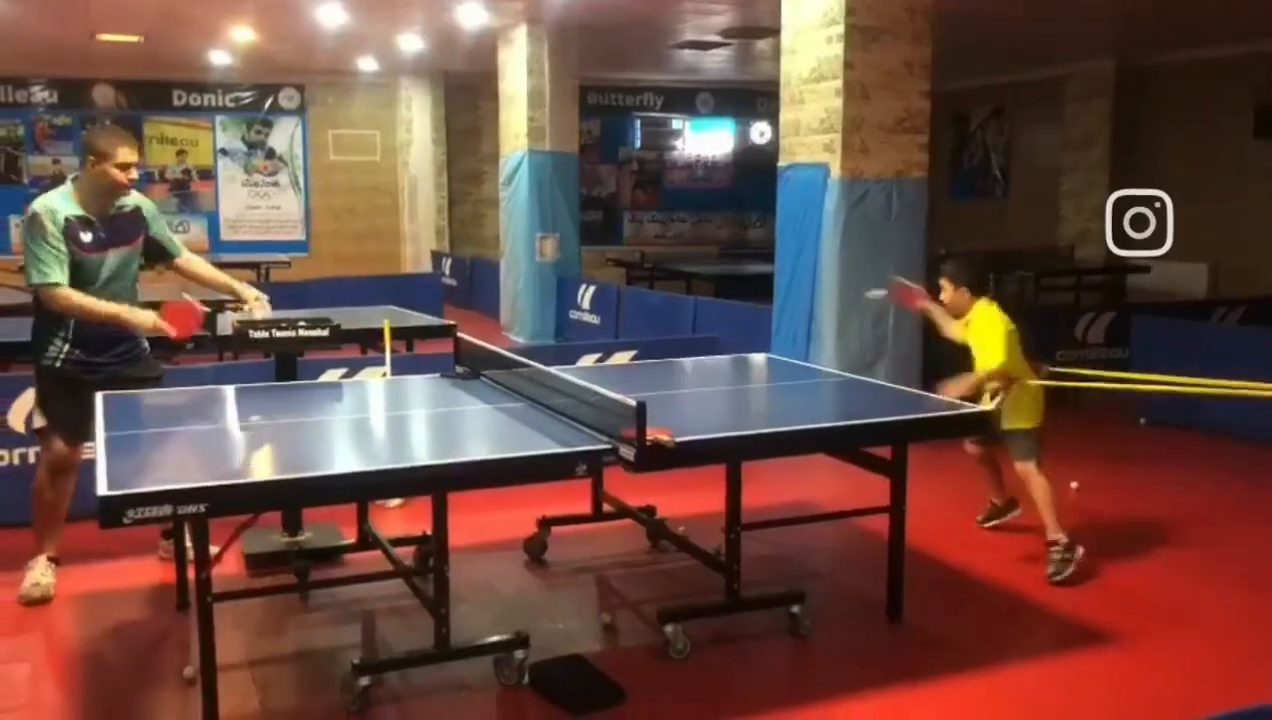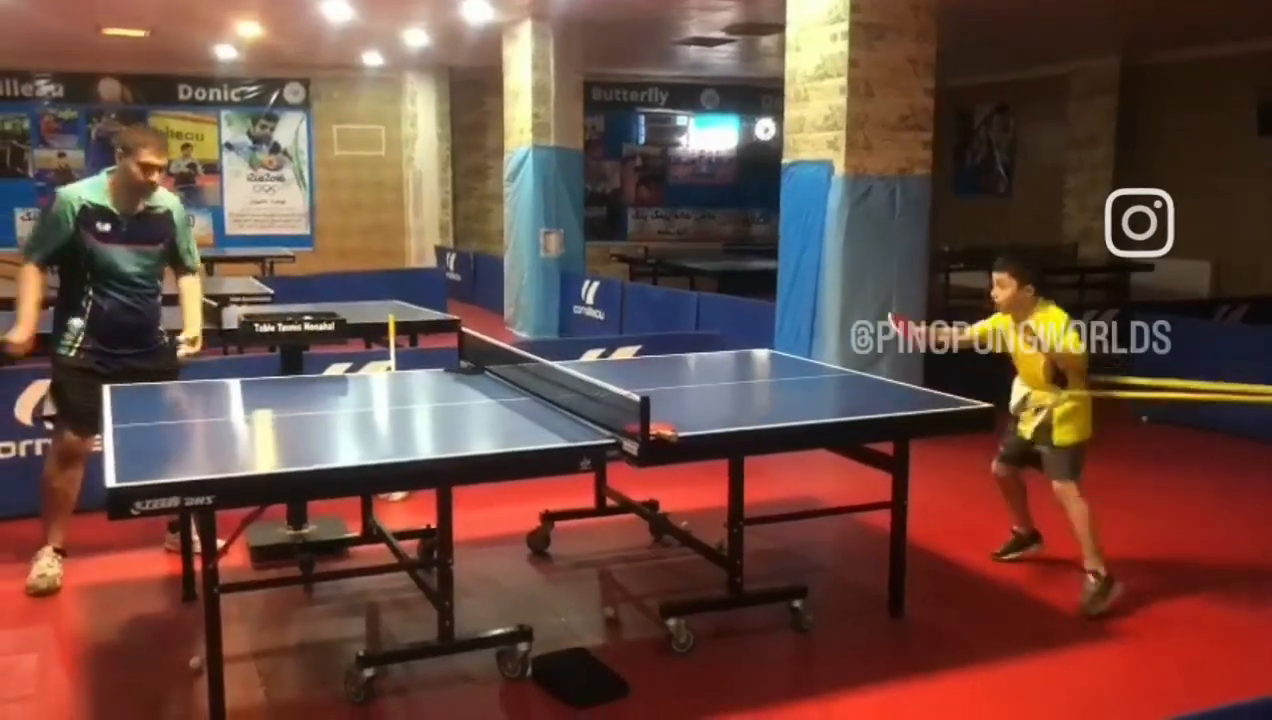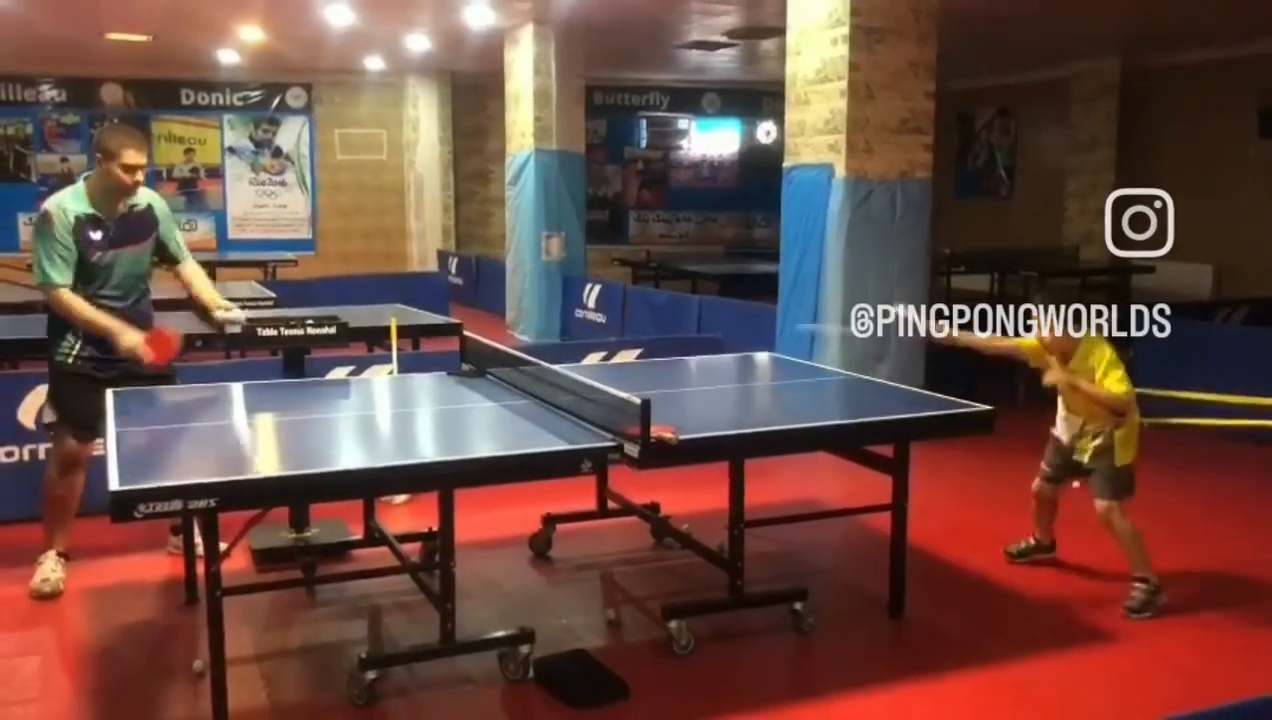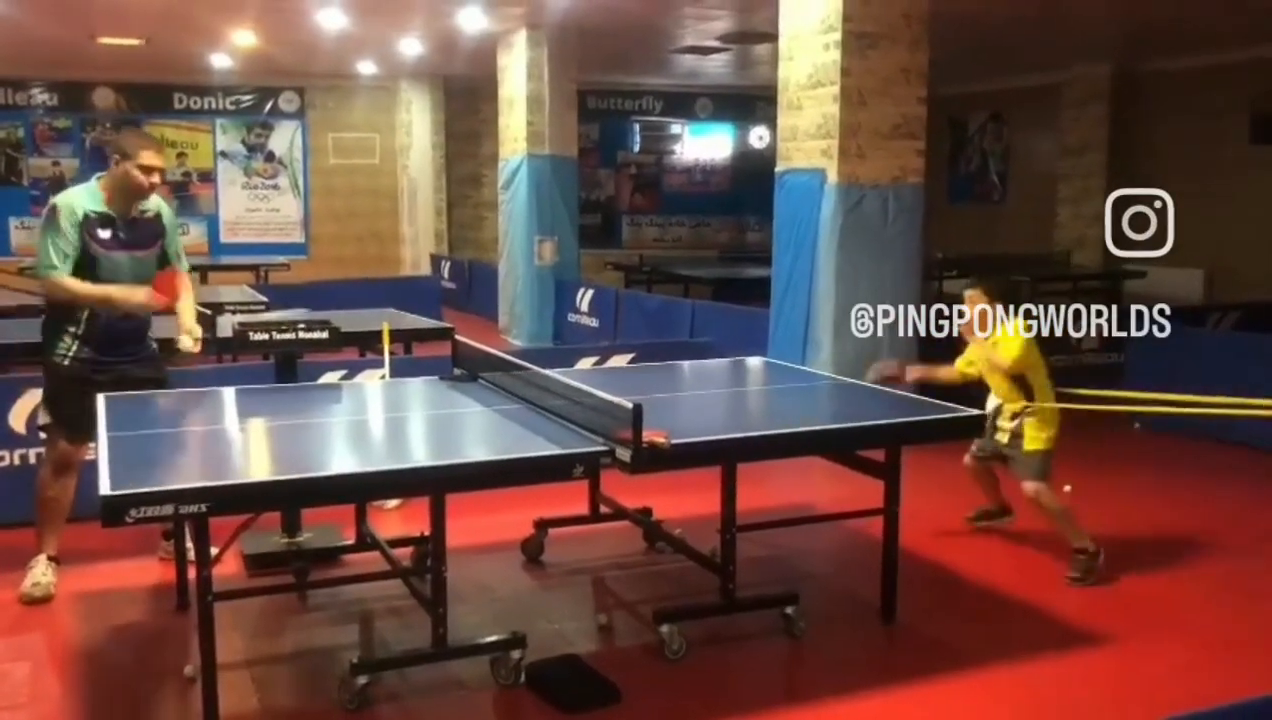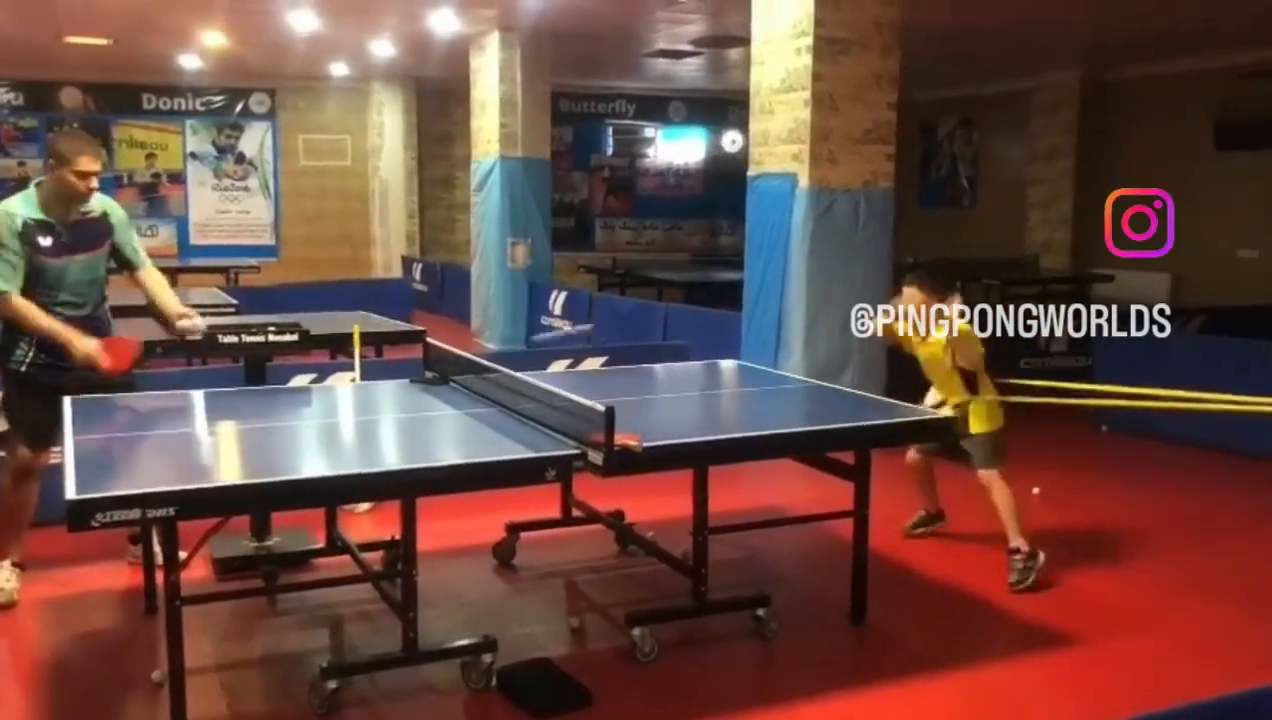
dt=0.5s
person 1, frame 1
left shoulder: (137, 208)
right shoulder: (48, 215)
left elbow: (179, 257)
right elbow: (51, 293)
left wrist: (237, 288)
right wrist: (126, 315)
left hip: (130, 353)
right hip: (70, 356)
right knee: (59, 455)
left ankle: (171, 535)
right ankle: (44, 557)
person 1, frame 2
left shoulder: (170, 209)
right shoulder: (73, 201)
left elbow: (187, 270)
left wrist: (192, 323)
left hip: (147, 346)
right hip: (84, 348)
right knee: (70, 445)
left ankle: (179, 527)
right ankle: (52, 548)
person 1, frame 3
left shoulder: (150, 204)
right shoulder: (59, 213)
left elbow: (181, 259)
right elbow: (57, 292)
left wrist: (214, 301)
right wrist: (116, 331)
left hip: (145, 348)
right hip: (87, 352)
right knee: (70, 449)
left ankle: (182, 531)
right ankle: (54, 552)
person 1, frame 4
left shoulder: (159, 212)
right shoulder: (69, 209)
left elbow: (177, 271)
right elbow: (55, 283)
left wrist: (186, 320)
right wrist: (119, 295)
left hip: (138, 352)
right hip: (78, 355)
right knee: (64, 451)
left ankle: (174, 535)
right ankle: (46, 556)
person 1, frame 5
left shoulder: (106, 211)
left elbow: (141, 265)
left wrist: (174, 309)
right wrist: (70, 339)
left hip: (103, 356)
left ankle: (142, 537)
person 2, frame 1
left shoulder: (991, 318)
right shoulder: (972, 316)
left elbow: (999, 367)
right elbow: (956, 334)
left wrist: (965, 384)
right wrist: (928, 307)
left hip: (1017, 398)
right hip: (995, 396)
left knee: (1026, 468)
right knee: (977, 448)
left ankle: (1061, 543)
right ankle: (1003, 503)
person 2, frame 2
left shoulder: (1054, 320)
right shoulder: (1002, 322)
left elbow: (1078, 364)
right elbow: (964, 336)
left wrist: (1042, 344)
right wrist: (927, 333)
left hip: (1062, 412)
right hip: (1029, 407)
left knee: (1064, 490)
right knee: (1003, 470)
left ankle: (1099, 575)
right ankle: (1026, 535)
person 2, frame 3
left shoulder: (1101, 352)
right shoulder: (1043, 346)
left elbow: (1123, 399)
right elbow: (1000, 344)
left wrist: (1075, 383)
right wrist: (957, 338)
left hip: (1111, 433)
right hip: (1072, 428)
left knee: (1107, 508)
right knee: (1043, 486)
left ankle: (1146, 581)
right ankle: (1043, 543)
person 2, frame 4
left shoulder: (1016, 331)
right shoulder: (981, 339)
left elbow: (1006, 366)
right elbow: (955, 374)
left wrist: (977, 342)
right wrist: (916, 372)
left hip: (1031, 419)
right hip: (1003, 414)
left knee: (1034, 489)
right knee: (974, 463)
left ankle: (1086, 550)
right ankle: (998, 508)
person 2, frame 5
left shoulder: (959, 330)
right shoulder: (914, 330)
left elbow: (972, 363)
left wrist: (952, 332)
left hip: (976, 409)
right hip: (944, 405)
left knee: (988, 475)
right knee: (915, 458)
left ankle: (1022, 552)
right ankle: (932, 515)
